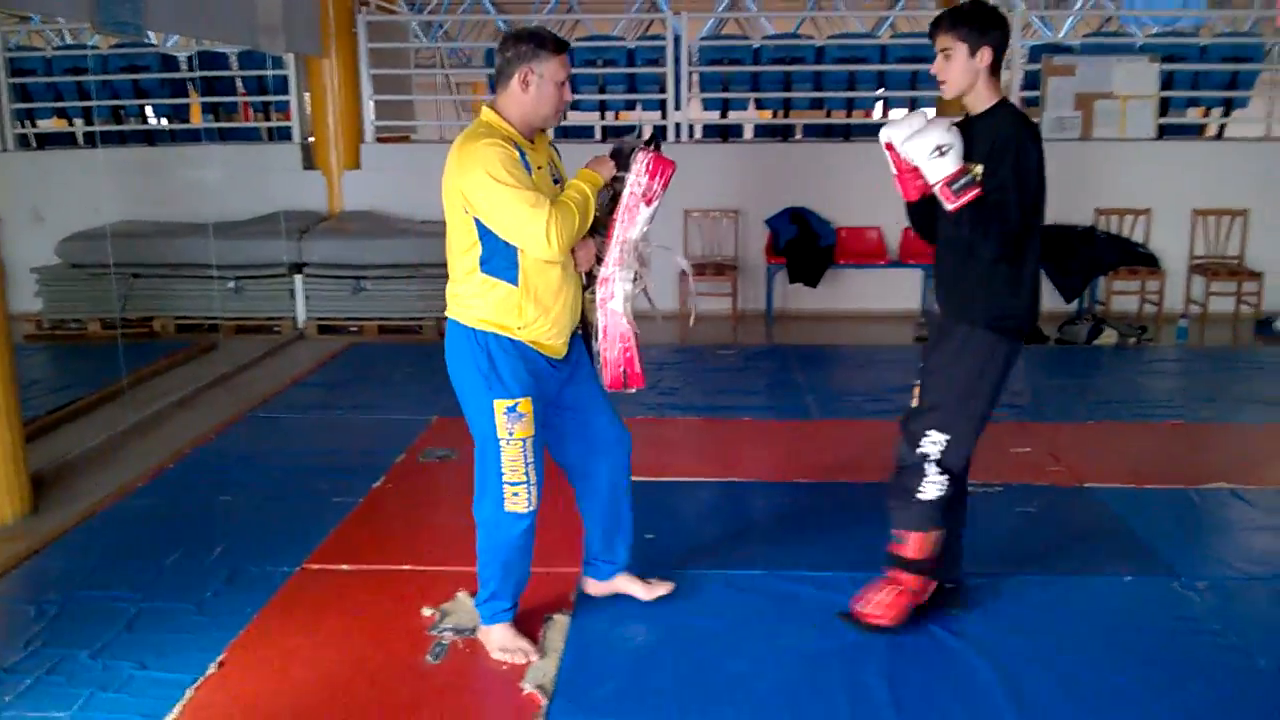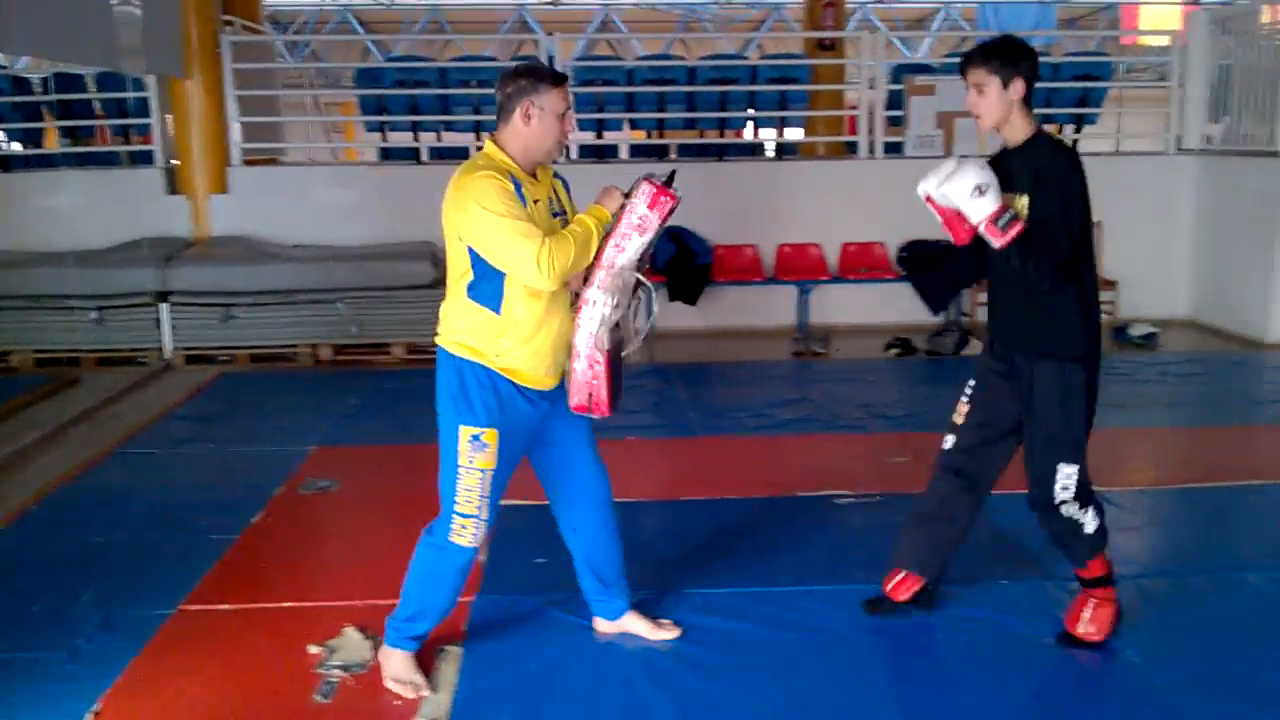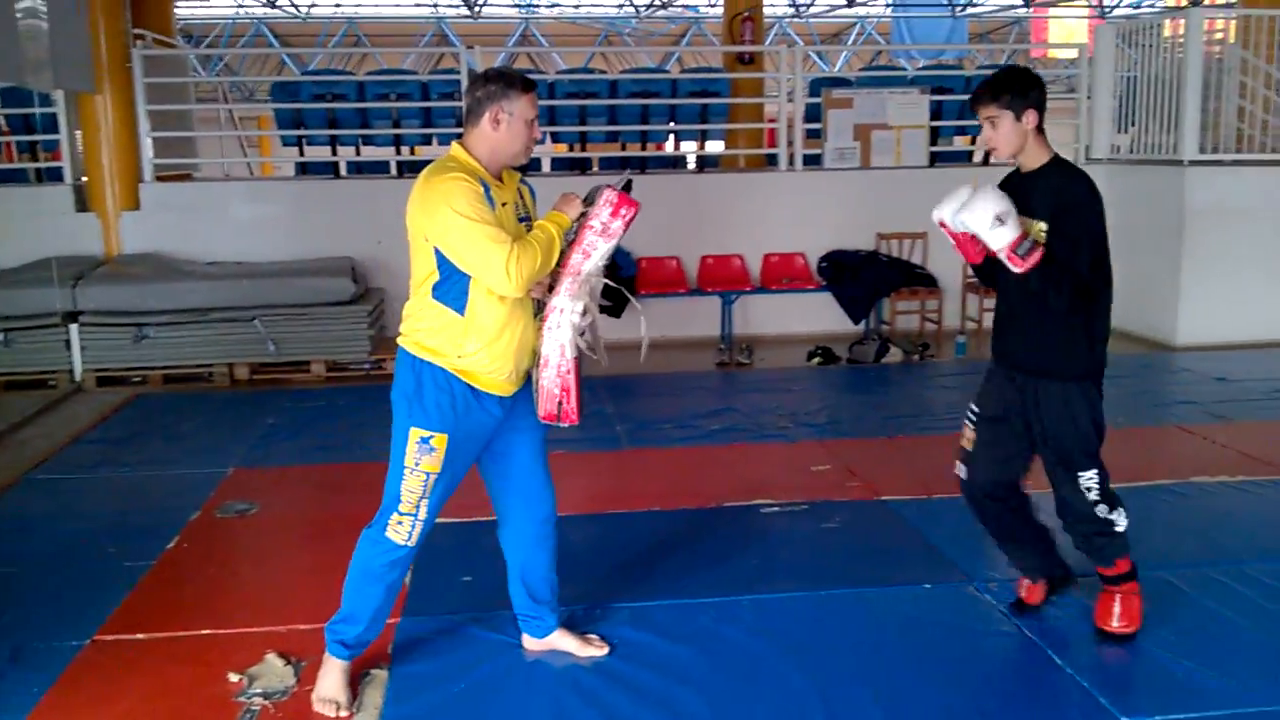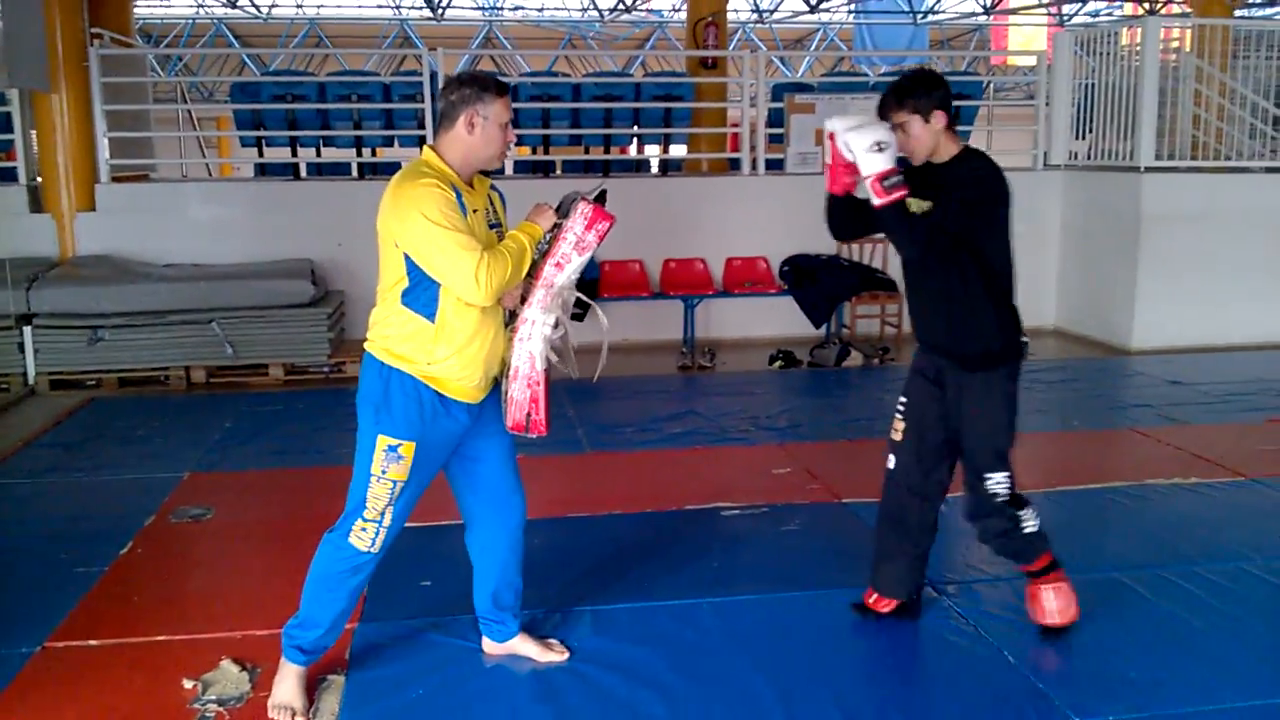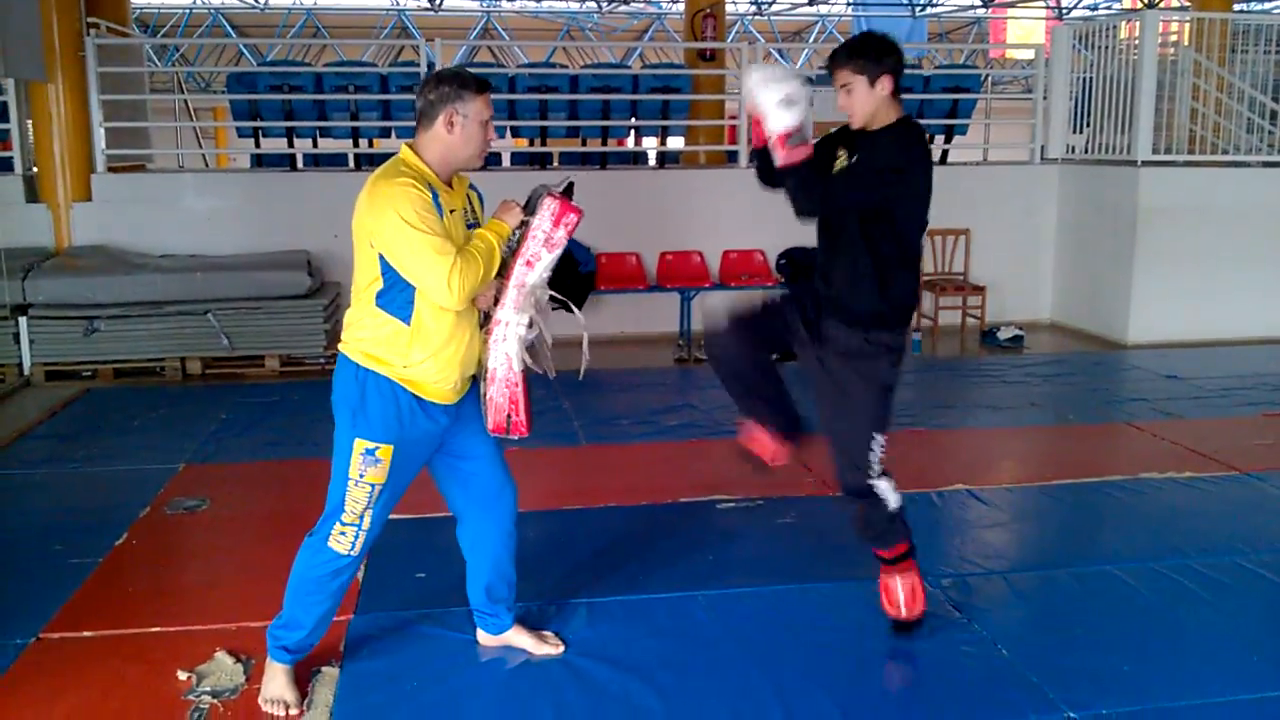
dt=0.4s
person 1, frame 1
left shoulder: (537, 145)
right shoulder: (481, 153)
right elbow: (547, 234)
left wrist: (584, 245)
right wrist: (589, 180)
left hip: (553, 341)
right hip: (494, 347)
left knee: (605, 450)
right knee: (512, 489)
left ankle: (606, 571)
right ankle: (494, 616)
person 1, frame 2
left shoulder: (549, 182)
right shoulder: (477, 186)
left elbow: (565, 265)
right elbow: (543, 264)
left wrist: (595, 261)
right wrist: (598, 216)
left hip: (546, 378)
right hip: (481, 377)
left knee: (586, 495)
right knee: (463, 523)
left ankle: (612, 610)
right ankle: (400, 641)
person 1, frame 3
left shoulder: (511, 185)
right shoulder: (446, 188)
left elbow: (527, 272)
right elbow: (510, 271)
left wrist: (558, 267)
right wrist: (558, 221)
left hip: (507, 382)
right hip: (442, 381)
left knee: (531, 508)
right knee: (402, 524)
left ankle: (539, 627)
right ankle: (339, 652)
person 1, frame 4
left shoulder: (481, 190)
right shoulder: (418, 193)
left elbow: (497, 279)
right elbow: (481, 280)
left wrist: (527, 275)
right wrist: (530, 231)
left hip: (473, 389)
right hip: (410, 389)
left knee: (501, 512)
right knee: (366, 532)
left ankle: (501, 631)
right ankle: (296, 658)
person 1, frame 5
left shoulder: (460, 190)
right shoulder: (394, 192)
left elbow: (471, 280)
right elbow: (450, 284)
left wrist: (494, 286)
right wrist: (497, 229)
left hip: (452, 389)
right hip: (385, 390)
left knee: (492, 505)
right knee: (346, 532)
left ankle: (495, 624)
right ankle: (282, 654)
person 2, frame 1
left shoulder: (1014, 138)
right shoulder: (963, 132)
left elbow: (994, 240)
left wrist: (947, 181)
right wrist: (914, 182)
left hip: (989, 321)
right hip: (956, 314)
left knee: (931, 448)
right knee: (927, 439)
left ankle: (907, 578)
right ankle: (938, 576)
person 2, frame 2
left shoulder: (1057, 166)
right shoulder: (988, 169)
left elbow: (1052, 272)
right elbow: (971, 270)
left wrist: (995, 222)
right wrist: (957, 226)
left hip: (1060, 354)
right hip: (1005, 352)
left knee: (1057, 487)
right knee: (959, 462)
left ankle: (1099, 591)
right ankle: (915, 576)
person 2, frame 3
left shoulder: (1074, 192)
right shoulder: (1007, 190)
left elbow: (1072, 296)
left wrist: (1016, 248)
right wrist: (974, 248)
left hip: (1066, 374)
right hip: (1009, 368)
left knee: (1081, 490)
right knee: (983, 480)
left ankle: (1120, 584)
right ankle: (1044, 572)
person 2, frame 4
left shoulder: (979, 179)
right shoulder: (916, 177)
left elbow: (920, 245)
right elbow: (845, 227)
left wrist: (882, 180)
right wrist: (843, 170)
left hip: (984, 361)
right hip: (934, 357)
left knee: (989, 491)
right knee: (908, 476)
left ankle: (1045, 573)
right ankle: (894, 588)
person 2, frame 5
left shoulder: (904, 150)
right shoulder: (847, 141)
left elbow: (818, 202)
right elbow: (773, 175)
left wrist: (786, 144)
right wrist: (765, 126)
left hip: (869, 328)
right hip: (821, 306)
left knee: (858, 460)
right knee: (729, 344)
left ankle: (897, 565)
right ankle: (776, 427)
